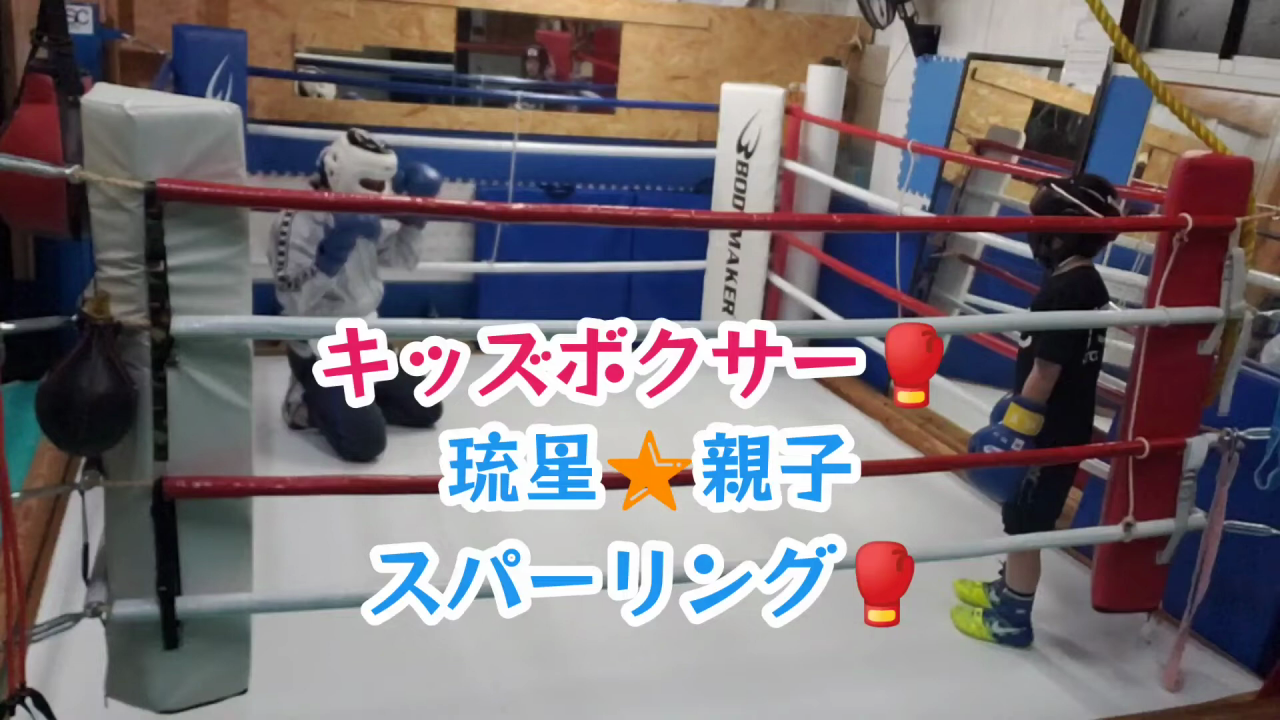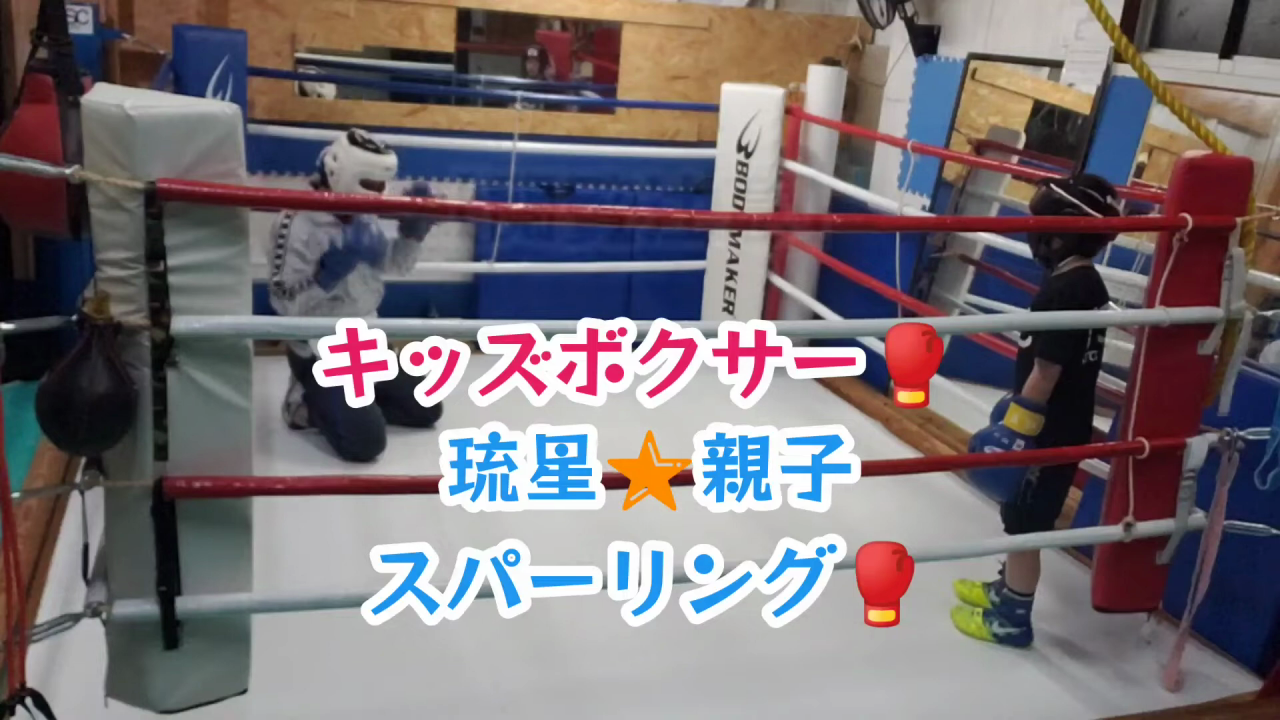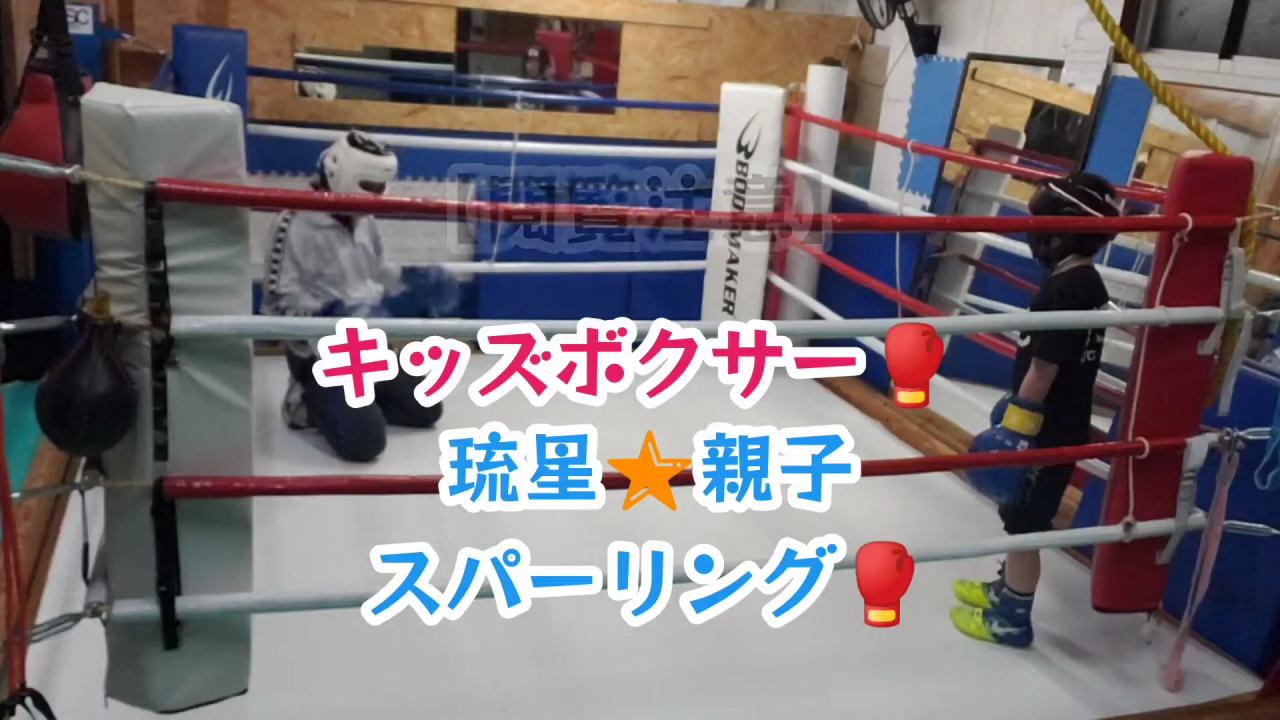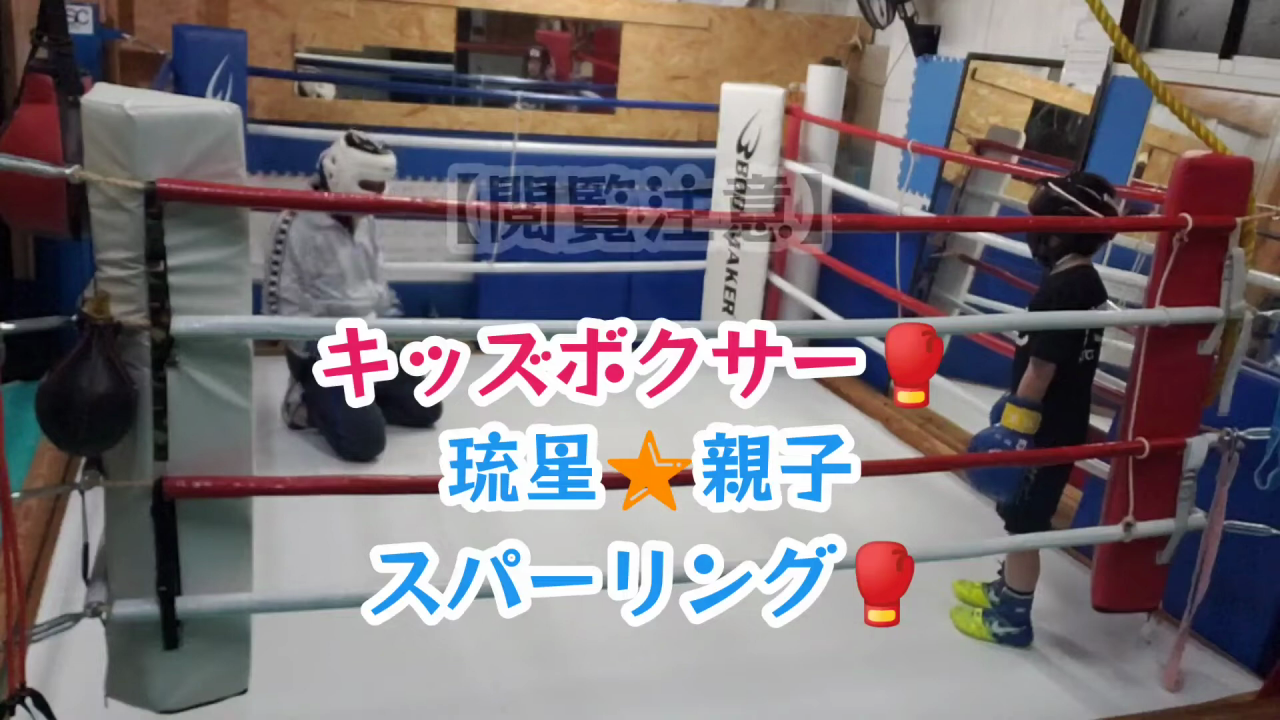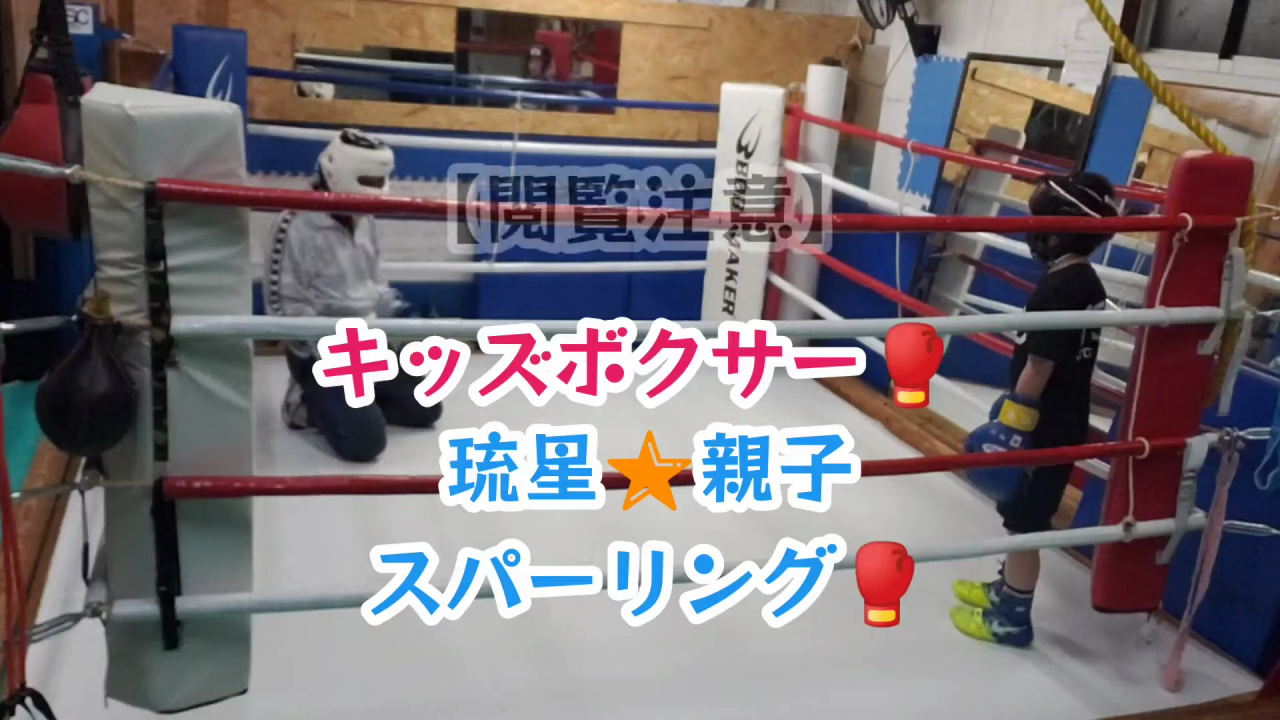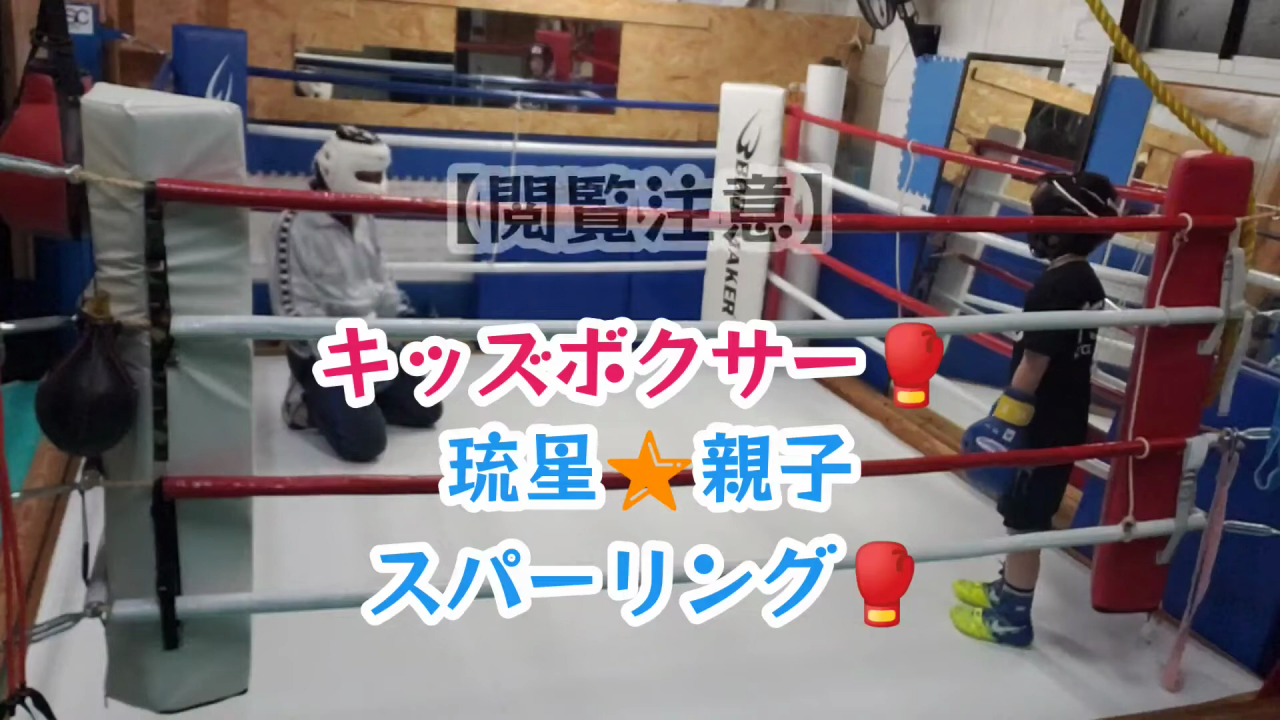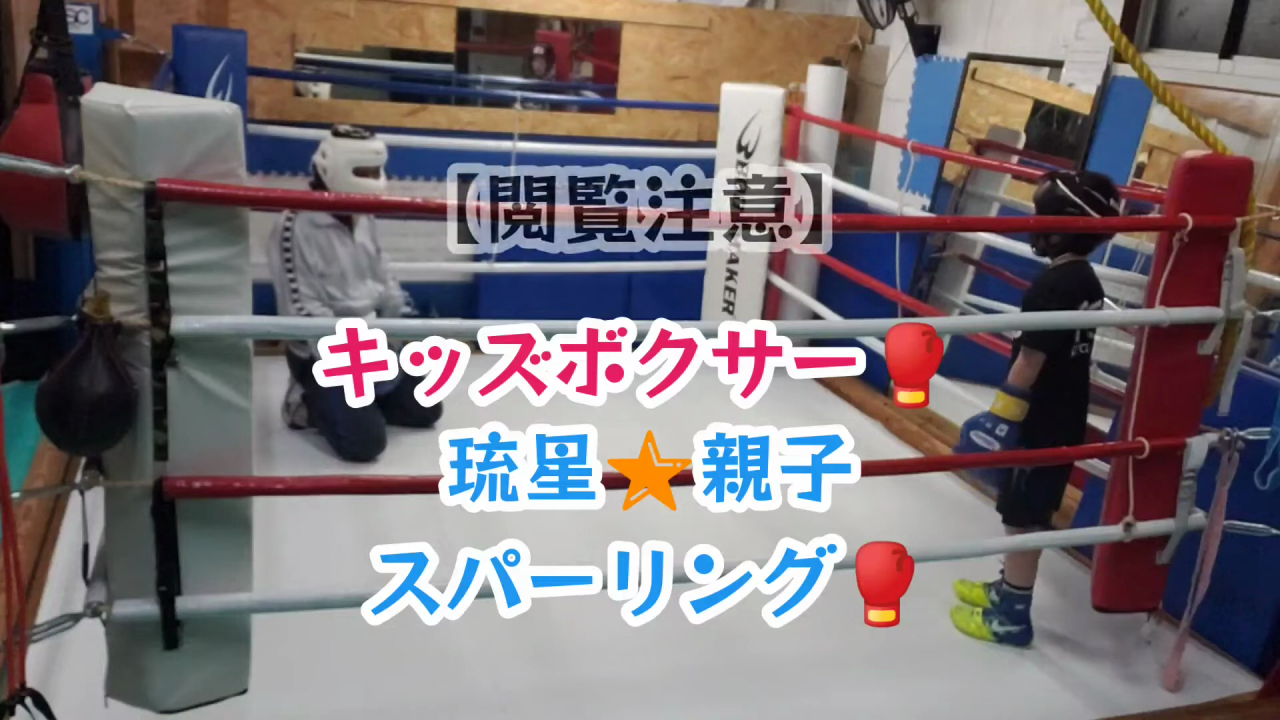
dt=0.1s
person 1, frame 1
left shoulder: (1061, 293)
right shoulder: (1090, 285)
left elbow: (1045, 372)
left wrist: (1014, 429)
right wrist: (1018, 416)
left hip: (1048, 430)
right hip: (1068, 424)
left knee: (1024, 525)
right knee: (1026, 519)
left ankle: (1011, 620)
right ankle: (1006, 589)
person 1, frame 2
left shoulder: (1061, 293)
right shoulder: (1090, 285)
left elbow: (1045, 372)
left wrist: (1015, 429)
right wrist: (1017, 415)
left hip: (1048, 431)
right hip: (1068, 424)
left knee: (1024, 525)
right knee: (1025, 519)
left ankle: (1011, 620)
right ankle: (1005, 589)
person 1, frame 3
left shoulder: (1060, 292)
right shoulder: (1090, 284)
left elbow: (1042, 371)
left wrist: (1015, 430)
left hip: (1046, 430)
right hip: (1066, 424)
left knee: (1023, 524)
right knee: (1026, 518)
left ankle: (1012, 620)
right ankle: (1006, 589)
person 1, frame 4
left shoulder: (1058, 292)
right shoulder: (1089, 283)
left elbow: (1040, 370)
left wrist: (1014, 429)
left hip: (1045, 429)
right hip: (1066, 423)
left knee: (1023, 523)
right knee: (1025, 518)
left ankle: (1012, 619)
right ankle: (1005, 589)
person 1, frame 5
left shoulder: (1055, 290)
right shoulder: (1088, 283)
left elbow: (1037, 367)
left wrist: (1009, 427)
left hip: (1043, 427)
right hip: (1065, 421)
left knee: (1023, 523)
right knee: (1028, 517)
left ankle: (1012, 619)
right ankle: (1006, 589)
person 1, frame 6
left shoulder: (1052, 287)
right shoulder: (1086, 282)
left elbow: (1034, 363)
left wrist: (1005, 423)
left hip: (1042, 424)
right hip: (1065, 419)
left knee: (1023, 521)
right knee: (1028, 517)
left ankle: (1011, 618)
right ankle: (1006, 589)
person 1, frame 7
left shoulder: (1051, 286)
right shoulder: (1087, 281)
left elbow: (1031, 360)
left wrist: (1001, 418)
left hip: (1039, 422)
right hip: (1064, 418)
left knee: (1020, 519)
right knee: (1033, 514)
left ankle: (1011, 619)
right ankle: (1006, 589)
person 2, frame 1
left shoulder: (363, 216)
right shoulder: (297, 222)
left elbow: (403, 257)
right elbow: (294, 299)
left wrist: (414, 214)
right wrist: (334, 251)
right hip: (321, 352)
left knee: (426, 410)
right knee: (365, 441)
left ankle: (351, 401)
right ankle: (310, 404)
person 2, frame 2
left shoulder: (362, 218)
right shoulder: (296, 223)
left elbow: (397, 264)
right elbow: (287, 302)
left wrist: (415, 227)
right wrist: (333, 267)
right hip: (321, 352)
left knee: (426, 410)
right knee: (365, 440)
right ankle: (309, 404)
person 2, frame 3
left shoulder: (363, 220)
right shoulder: (295, 227)
left elbow: (379, 274)
right elbow: (280, 304)
left wrist: (418, 283)
right wrist: (334, 317)
right hip: (319, 353)
left knee: (426, 410)
right knee: (365, 440)
right ankle: (310, 404)
person 2, frame 4
left shoulder: (364, 220)
right shoulder: (296, 226)
right elbow: (279, 306)
right hip: (321, 354)
left knee: (426, 410)
right knee: (364, 440)
right ankle: (309, 404)
person 2, frame 5
left shoulder: (363, 221)
right shoulder: (295, 228)
right elbow: (283, 307)
left wrist: (400, 318)
right hip: (320, 353)
left knee: (427, 409)
right knee: (366, 441)
right ankle: (310, 404)
person 2, frame 6
left shoulder: (363, 220)
right shoulder: (296, 227)
left elbow: (381, 282)
right elbow: (294, 309)
left wrist: (406, 323)
right hip: (321, 353)
left knee: (427, 410)
right knee: (365, 441)
right ankle: (310, 404)
person 2, frame 7
left shoulder: (363, 220)
right shoulder: (296, 228)
left elbow: (383, 282)
right elbow: (304, 311)
right hip: (320, 354)
left knee: (427, 410)
right knee: (365, 441)
left ankle: (347, 399)
right ankle: (310, 404)
